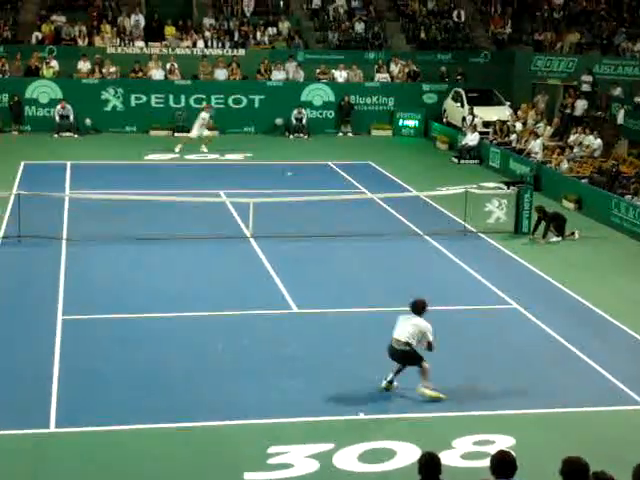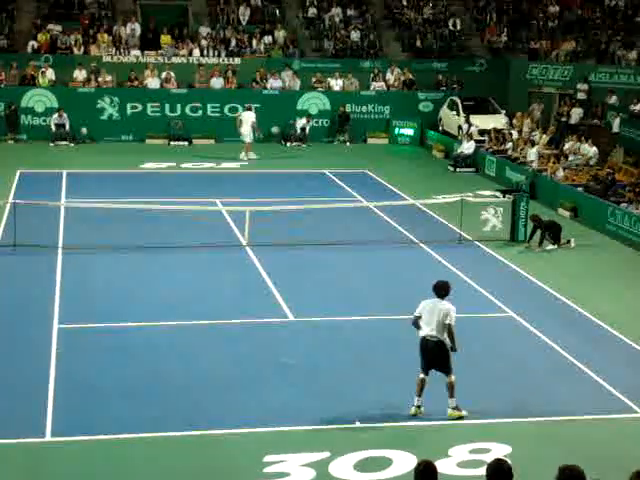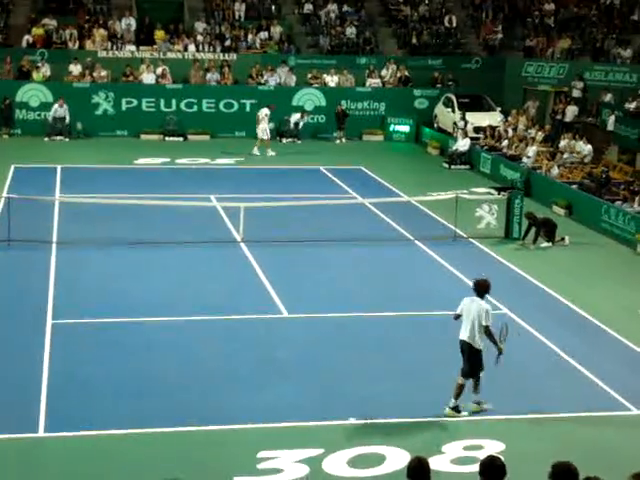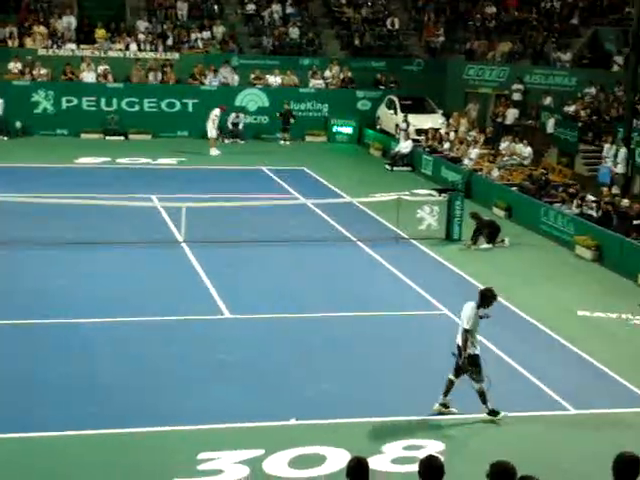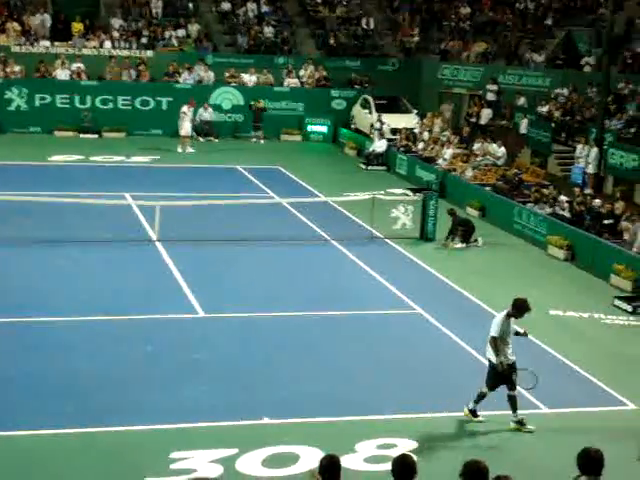
dt=0.7s
person 1, frame 1
left shoulder: (402, 318)
right shoulder: (425, 325)
right elbow: (430, 347)
left hip: (392, 349)
right hip: (403, 351)
left knee: (405, 362)
right knee: (423, 364)
left ankle: (388, 382)
right ankle: (425, 387)
person 1, frame 2
left shoulder: (424, 303)
right shoulder: (449, 308)
left elbow: (414, 322)
right elbow: (449, 329)
right wrist: (454, 345)
left hip: (424, 341)
right hip: (438, 343)
left knee: (423, 373)
right knee: (449, 375)
left ankle: (416, 406)
right ankle: (453, 408)
person 1, frame 3
left shoulder: (466, 301)
right shoulder: (485, 307)
left elbow: (456, 317)
right elbow: (487, 330)
right wrist: (497, 345)
left hip: (463, 340)
right hip: (473, 344)
left knee: (477, 371)
right knee: (465, 376)
left ankle: (476, 402)
right ankle: (452, 407)
person 1, frame 4
left shoulder: (470, 305)
right shoulder: (472, 314)
right elbow: (465, 335)
left wrist: (480, 317)
right wrist: (465, 355)
left hip: (462, 346)
right hip: (469, 350)
left knee: (455, 375)
right knee: (478, 380)
left ankle: (442, 404)
right ankle: (489, 411)
person 1, frame 5
left shoulder: (510, 317)
right shoulder: (500, 320)
right elbow: (492, 340)
left wrist: (519, 332)
right wrist: (499, 359)
left hip: (509, 359)
right hip: (497, 361)
left knee: (512, 389)
right knee: (490, 388)
left ankle: (516, 420)
right ankle: (470, 409)
